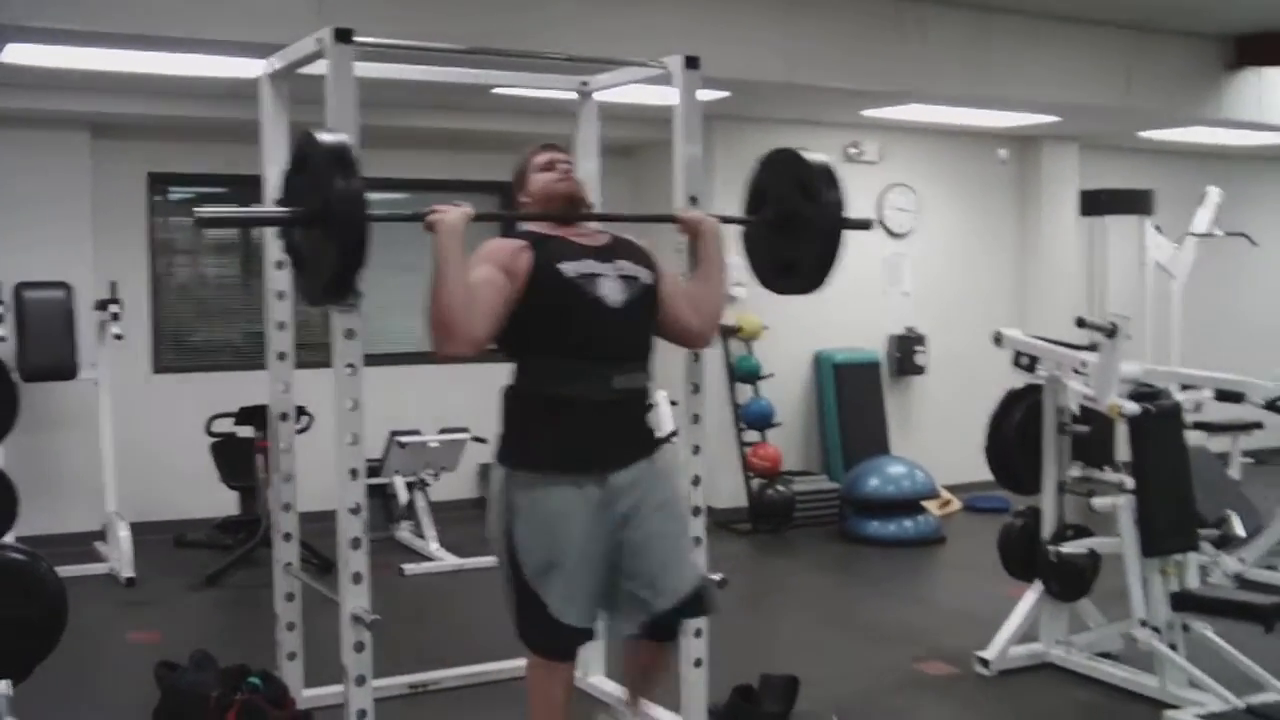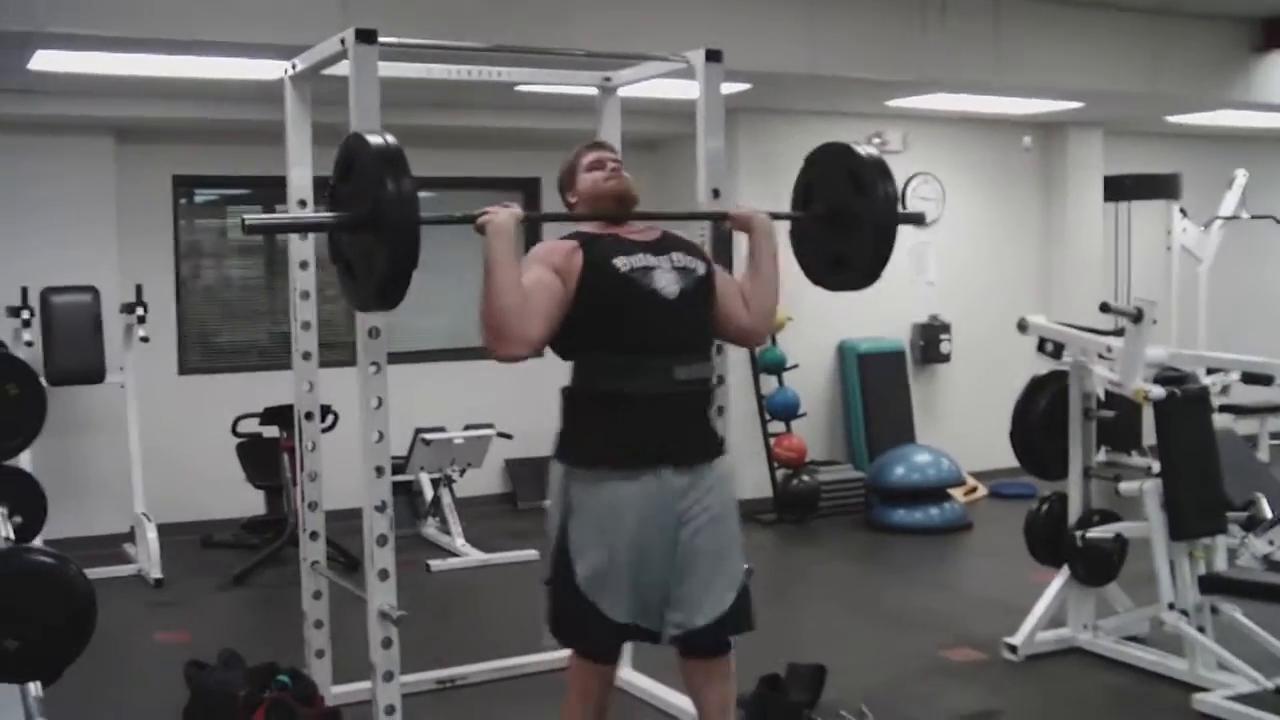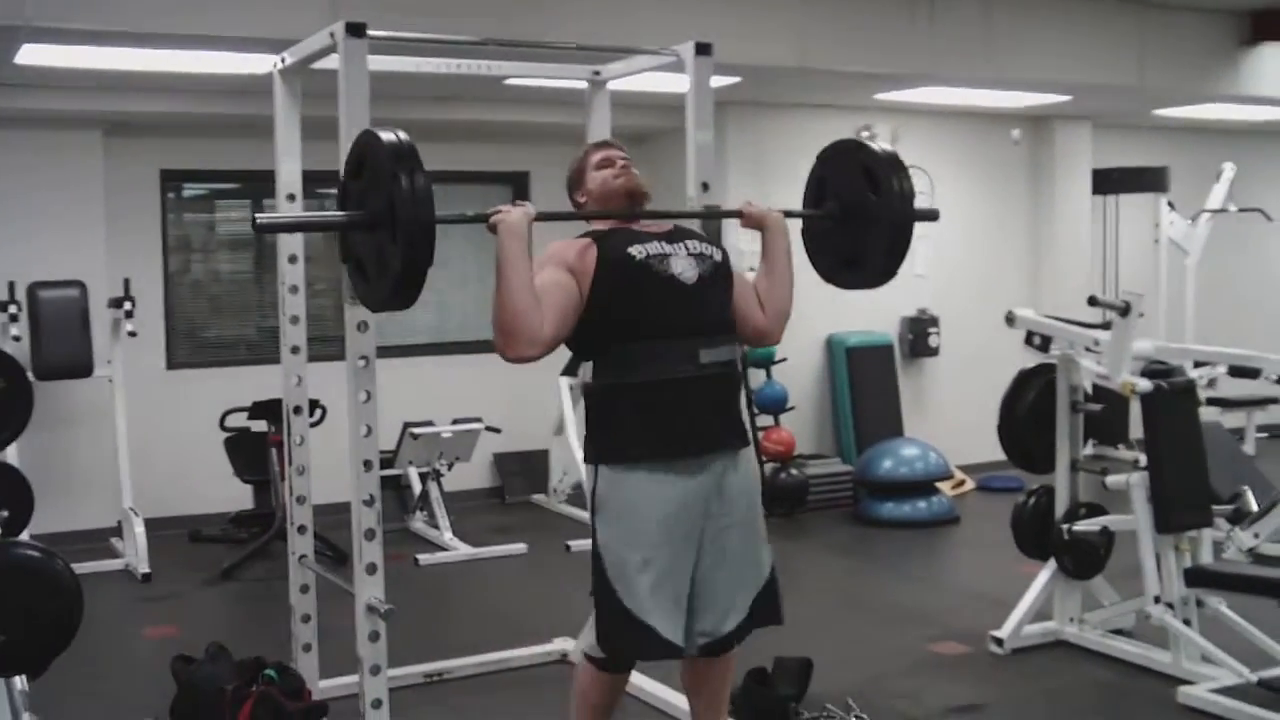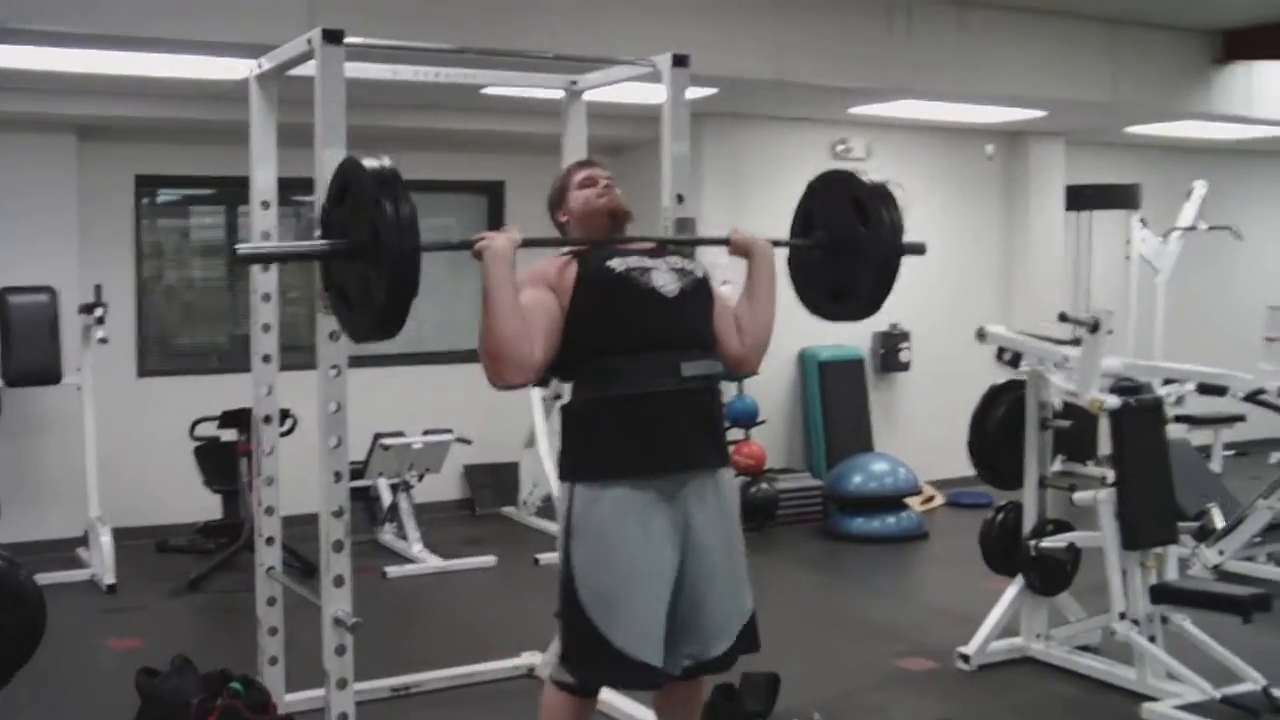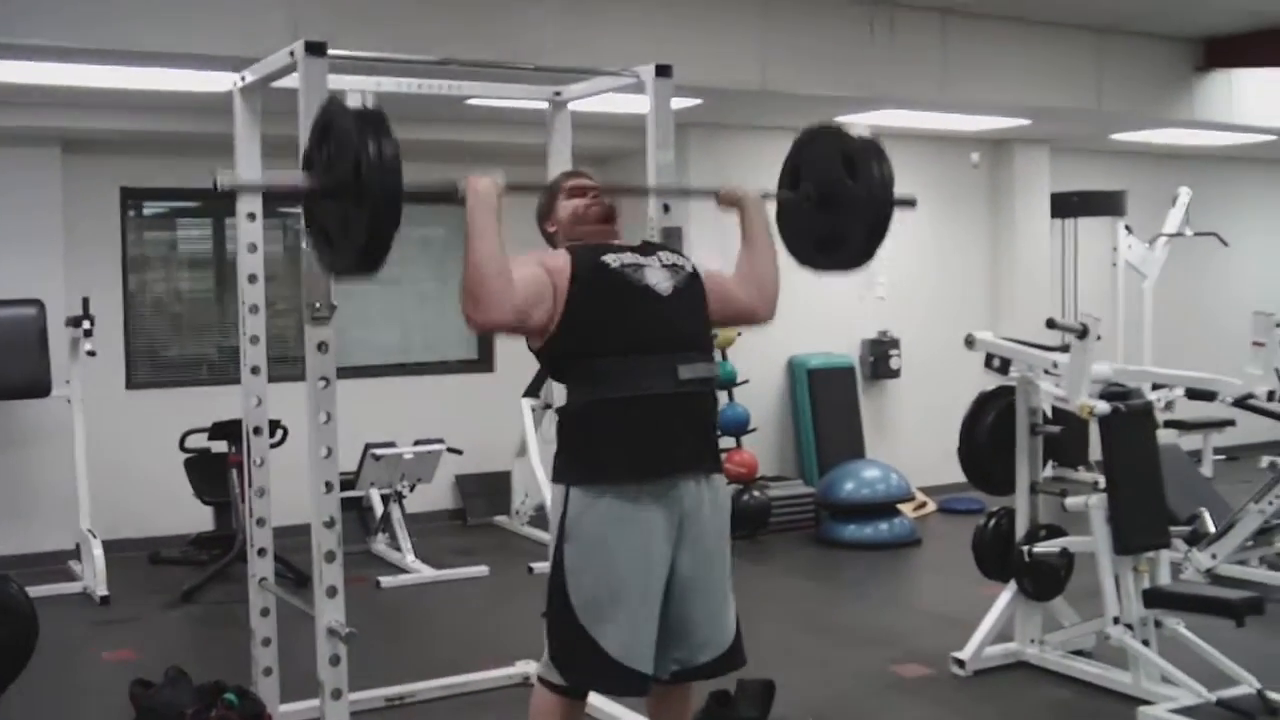
dt=0.2s
person 1, frame 1
left shoulder: (633, 255)
right shoulder: (512, 255)
left elbow: (698, 326)
right elbow: (456, 338)
left wrist: (708, 238)
right wrist: (450, 238)
left hip: (633, 459)
right hip: (548, 465)
left knee: (669, 605)
right knee: (557, 626)
person 1, frame 2
left shoulder: (685, 250)
right shoulder: (564, 256)
left elbow: (753, 326)
right elbow: (511, 340)
left wrist: (760, 234)
right wrist: (501, 238)
left hip: (699, 461)
right hip: (606, 467)
left knee: (711, 622)
right knee: (598, 628)
person 1, frame 3
left shoulder: (701, 244)
right shoulder: (578, 255)
left elbow: (765, 326)
right elbow: (521, 341)
left wrist: (774, 232)
right wrist: (512, 237)
left hip: (725, 455)
right hip: (636, 463)
left knee: (723, 623)
right knee: (625, 630)
person 1, frame 4
left shoulder: (682, 264)
right shoulder: (557, 276)
left elbow: (745, 354)
right elbow: (510, 367)
left wrist: (760, 260)
right wrist: (498, 264)
left hip: (702, 474)
right hip: (613, 481)
left knee: (698, 644)
right knee: (589, 652)
person 1, frame 5
left shoulder: (674, 262)
right shoulder: (552, 269)
left elbow: (757, 301)
right elbow: (491, 309)
left wrist: (752, 211)
right wrist: (483, 208)
left hip: (696, 476)
right hip: (607, 482)
left knee: (686, 649)
right knee: (577, 656)
